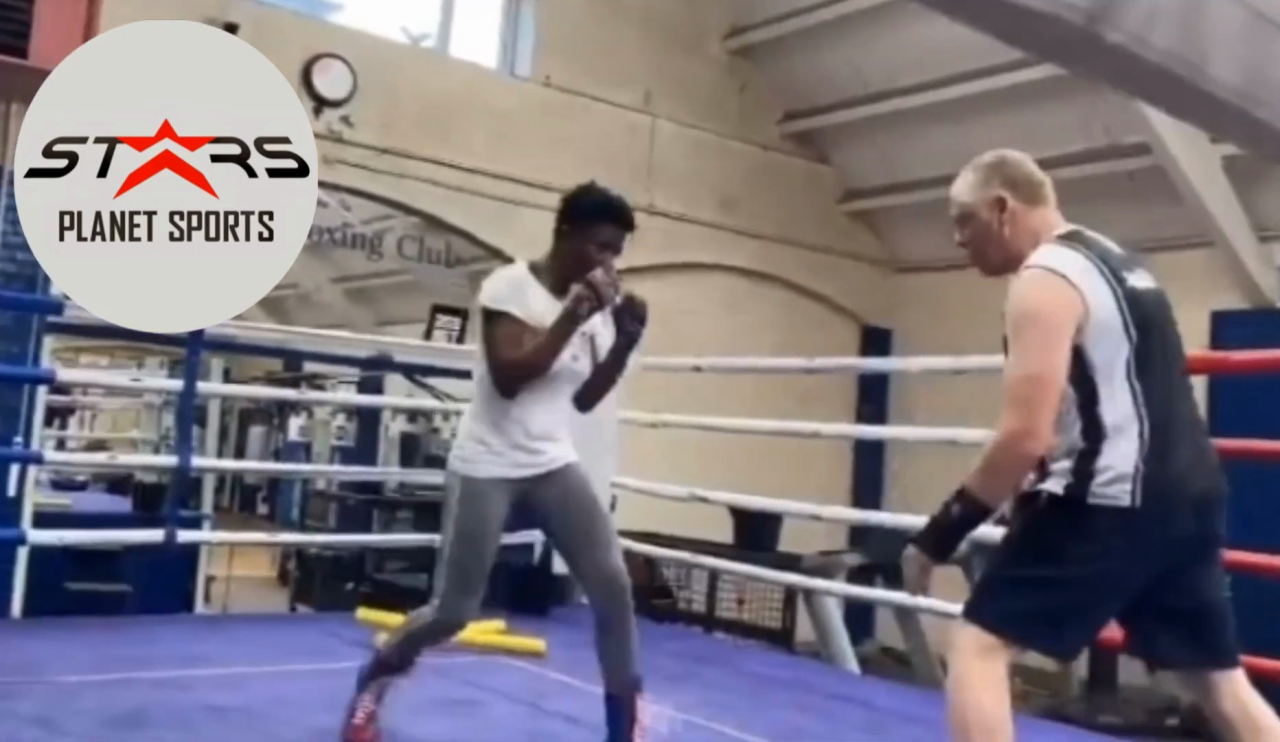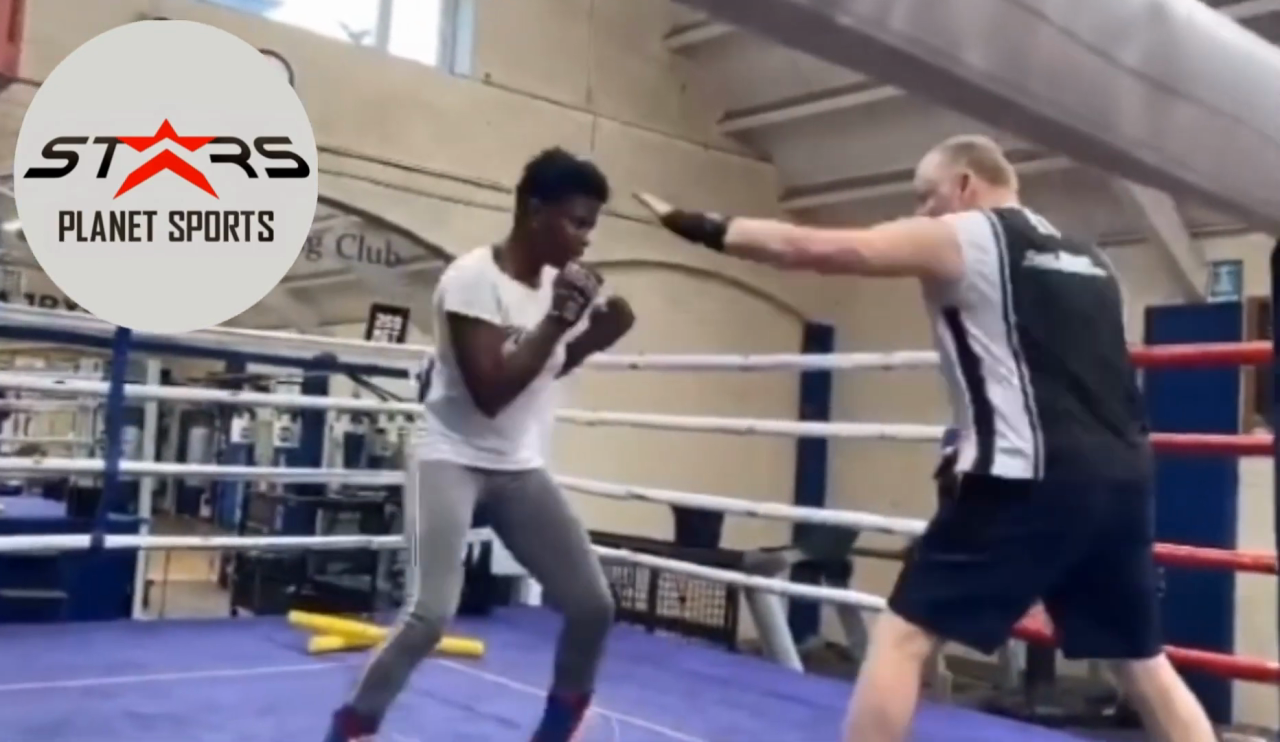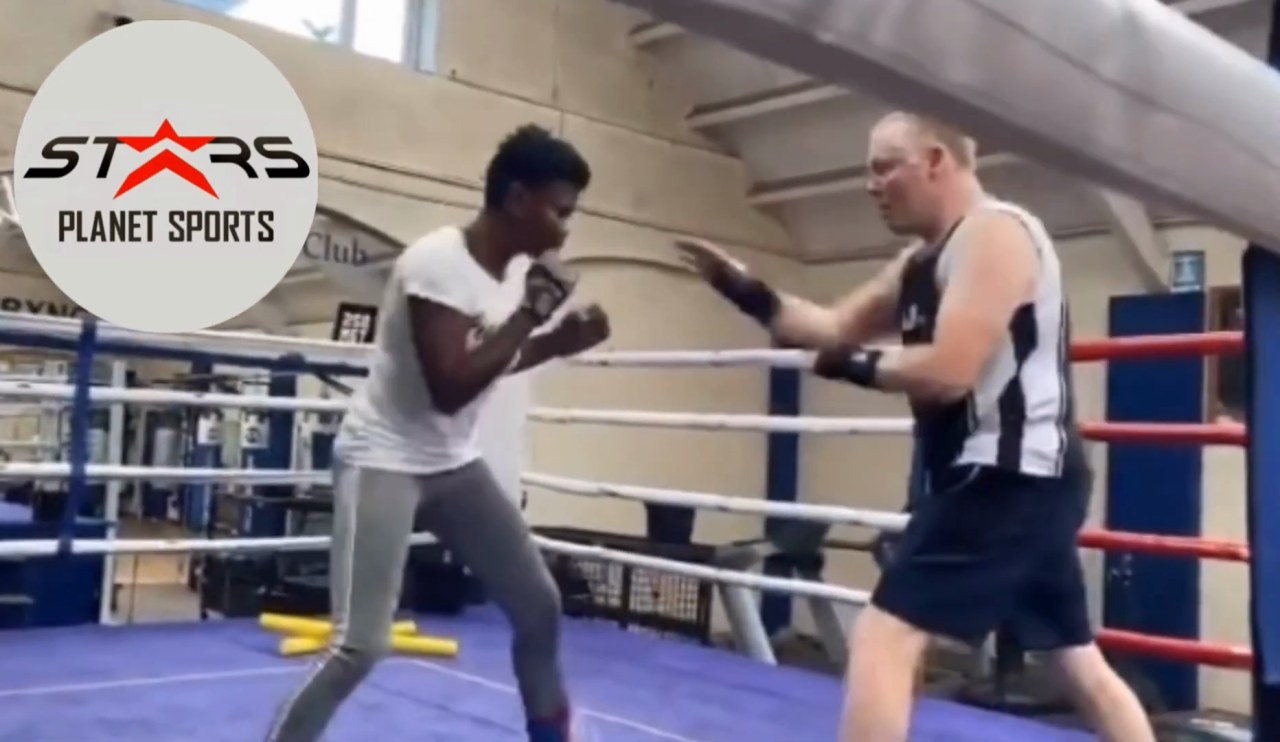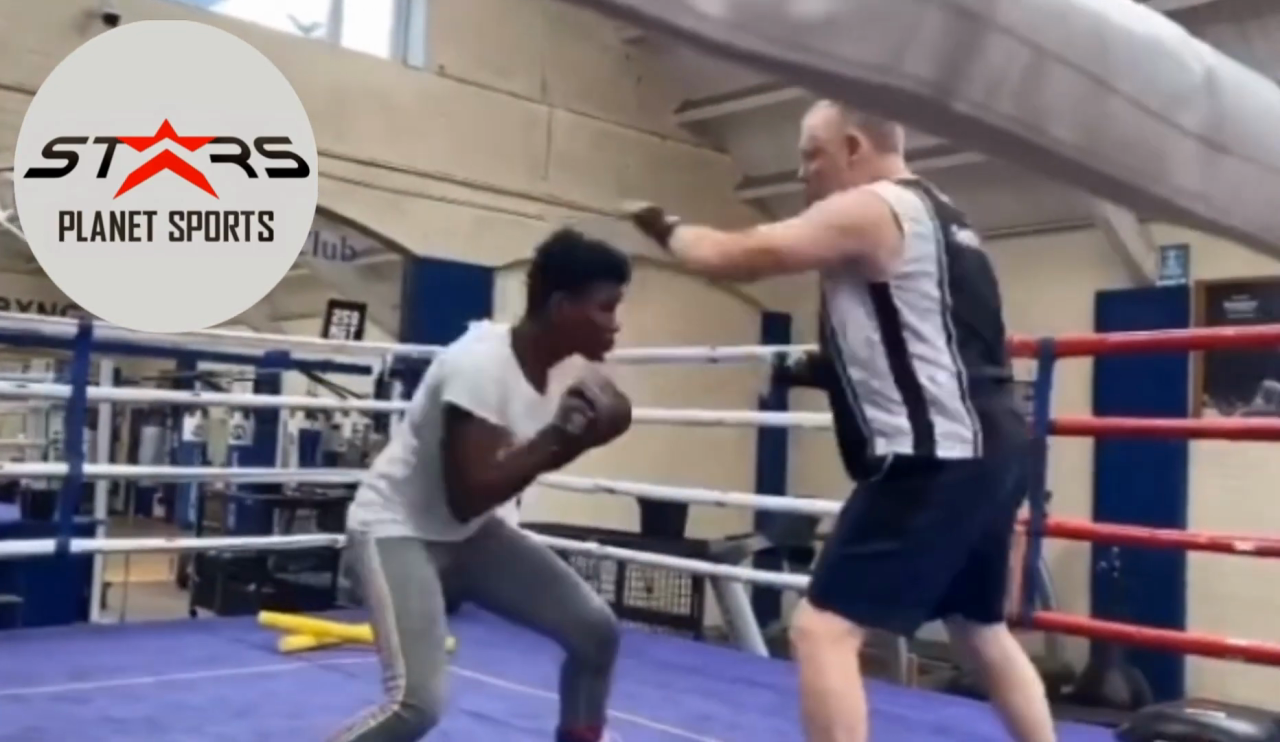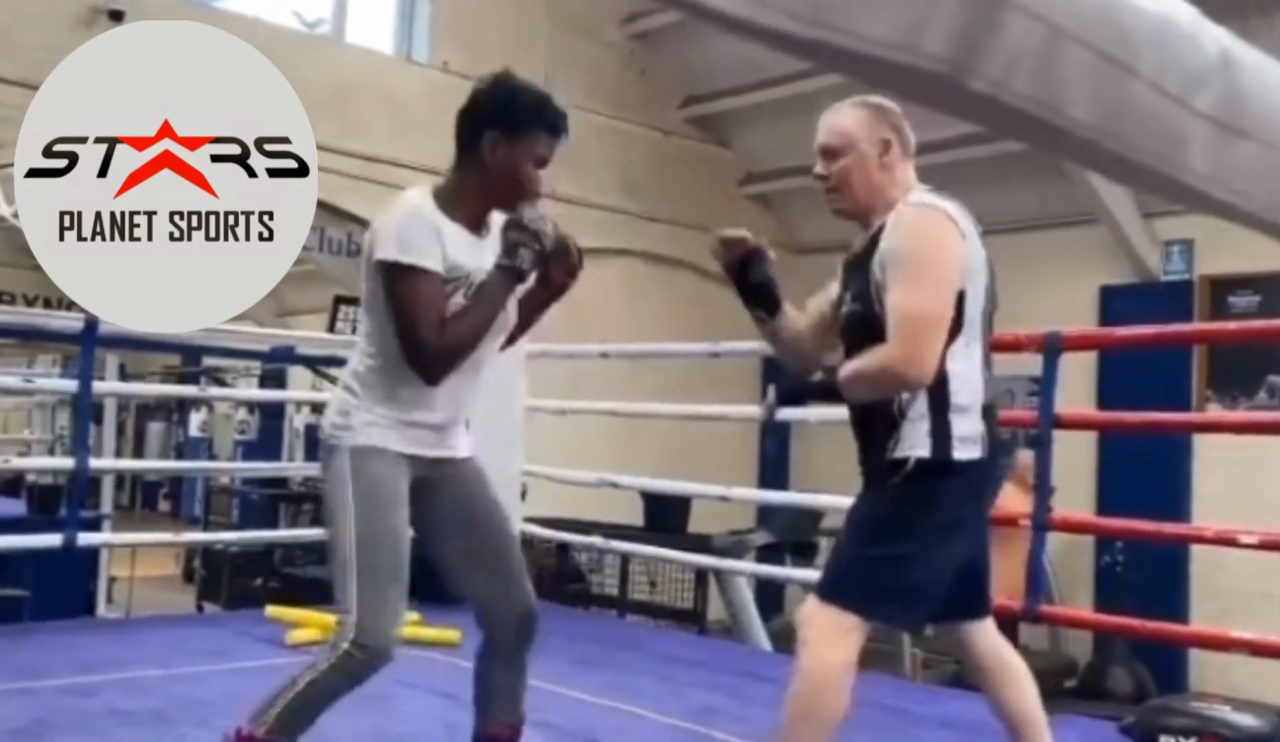
dt=0.5s
person 1, frame 1
left shoulder: (1045, 279)
right shoulder: (1119, 267)
left elbow: (1023, 435)
left wrist: (940, 530)
right wrist: (1039, 492)
left hip: (1114, 500)
right hip: (1190, 494)
left knee: (976, 647)
right knee: (1222, 684)
person 1, frame 2
left shoulder: (953, 238)
right shoulder: (1089, 258)
left elbow: (806, 247)
left wrist: (701, 226)
left hip: (1033, 482)
right hip: (1121, 480)
left knee: (901, 639)
right knee: (1143, 665)
person 1, frame 3
left shoulder: (1000, 239)
right shoulder: (922, 259)
left elbow: (946, 375)
right elbow: (830, 331)
left wrist: (859, 363)
right wrist: (747, 291)
left hip: (1007, 480)
right hip: (1034, 481)
left knee: (884, 638)
right knee: (1075, 659)
person 1, frame 4
left shoulder: (868, 211)
right shoulder: (939, 221)
left elbow: (729, 256)
left wrist: (664, 226)
right wrist: (823, 368)
left hip: (932, 463)
right hip: (986, 457)
left knee: (822, 630)
right knee: (980, 631)
person 1, frame 5
left shoulder: (922, 230)
right shoulder: (872, 247)
left elbow: (908, 365)
right elbow: (807, 347)
left wrist: (825, 383)
right wrist: (759, 292)
left hip: (935, 464)
right hip: (944, 467)
left knee: (828, 621)
right knee: (967, 630)
person 2, frame 1
left shoulder: (590, 305)
right shoulder: (509, 286)
right elbow: (509, 375)
left wrist: (626, 343)
right wrist: (574, 316)
left hip: (554, 464)
right hip: (486, 465)
left knee: (613, 588)
right knee: (454, 610)
right ankle: (375, 682)
person 2, frame 2
left shoulder: (557, 281)
right shoulder: (471, 277)
right elbow: (490, 390)
left wrist: (595, 337)
right wrist: (558, 317)
left hip: (519, 466)
right hip: (449, 457)
left knee: (592, 606)
right knee: (431, 612)
person 2, frame 3
left shoulder: (509, 271)
right shoulder: (437, 260)
right elbow: (452, 386)
left wrist: (560, 337)
right wrist: (531, 309)
left hip: (451, 463)
right hip: (380, 459)
left knee: (538, 607)
right knee: (359, 645)
person 2, frame 4
left shoulder: (541, 367)
right shoulder: (481, 365)
right elbow: (467, 497)
left wrist: (586, 431)
right wrist: (564, 429)
left hip: (467, 533)
right hip: (394, 531)
left knee: (596, 631)
person 2, frame 5
left shoulder: (500, 229)
right shoulder: (413, 222)
right elbow: (434, 357)
left wrist: (546, 289)
right wrist: (509, 271)
left hip: (443, 449)
right hip: (371, 442)
left knee: (514, 616)
right knee: (370, 640)
